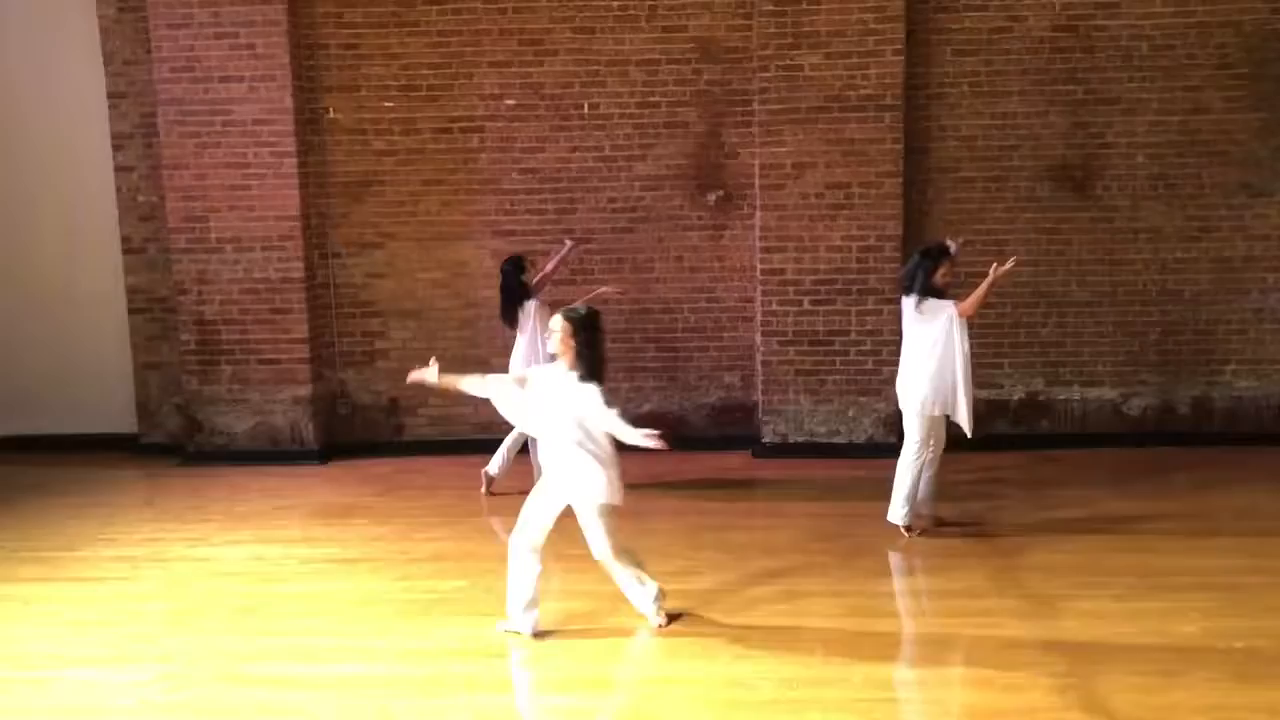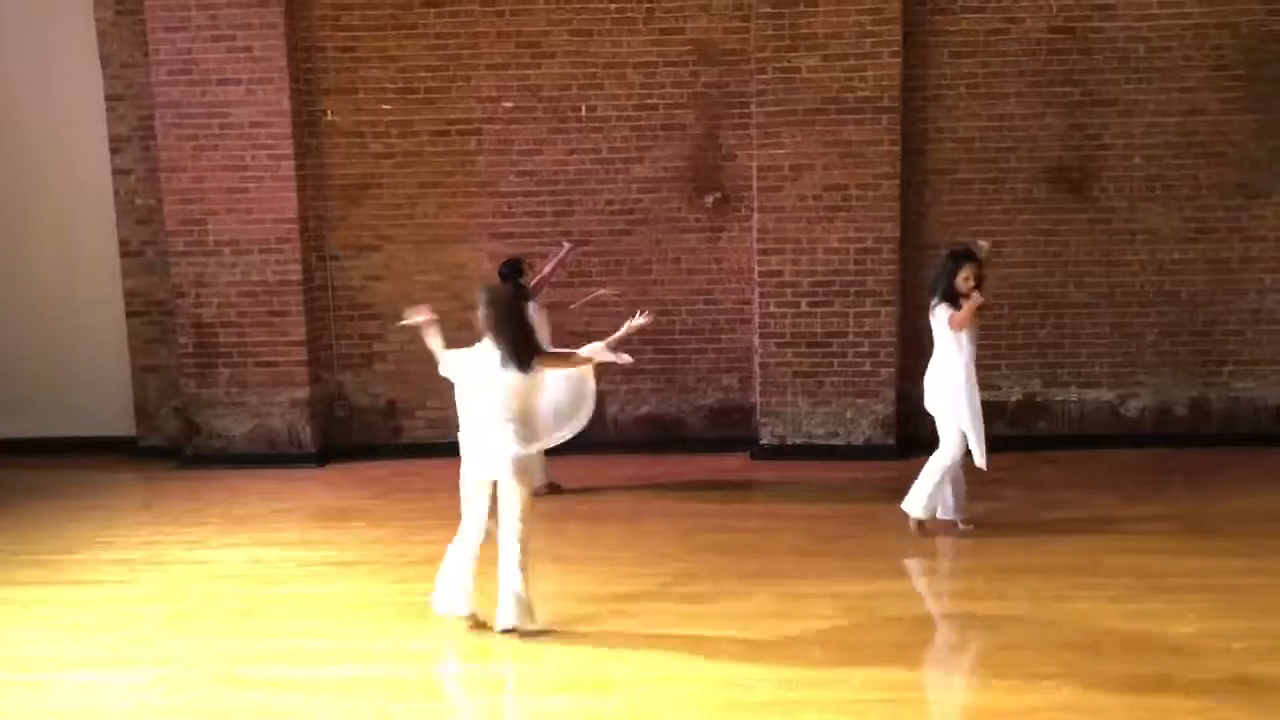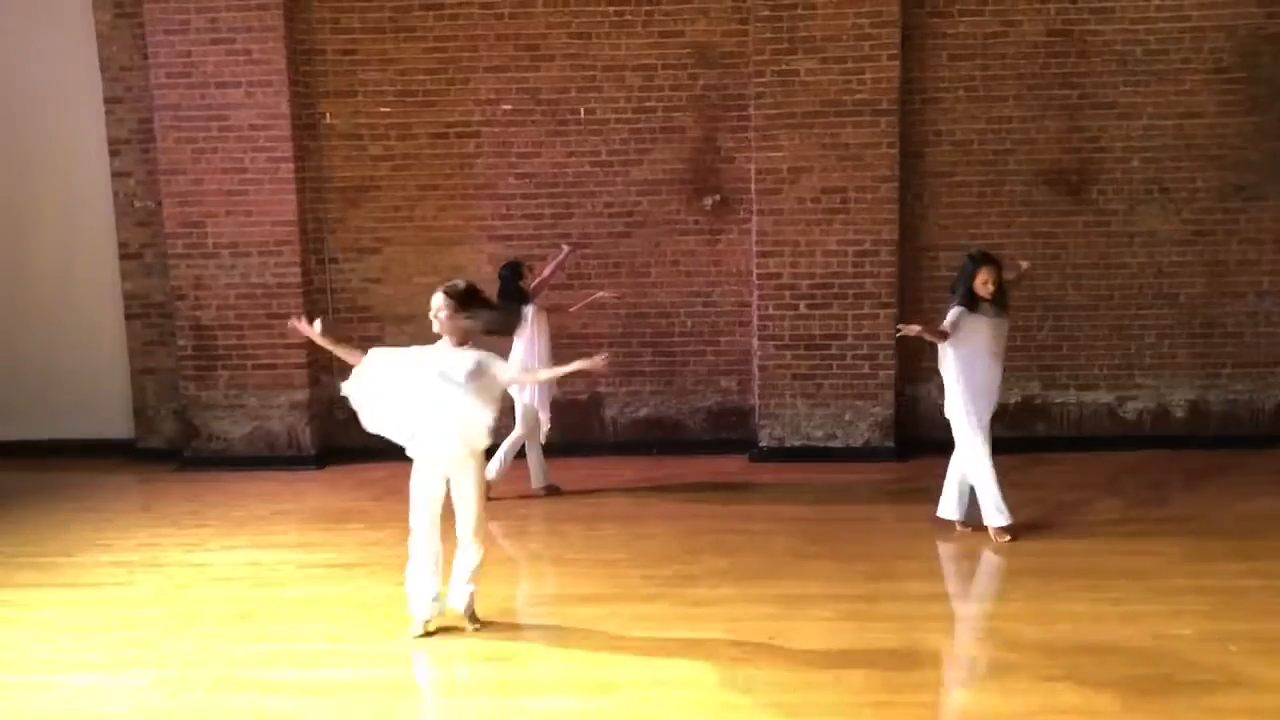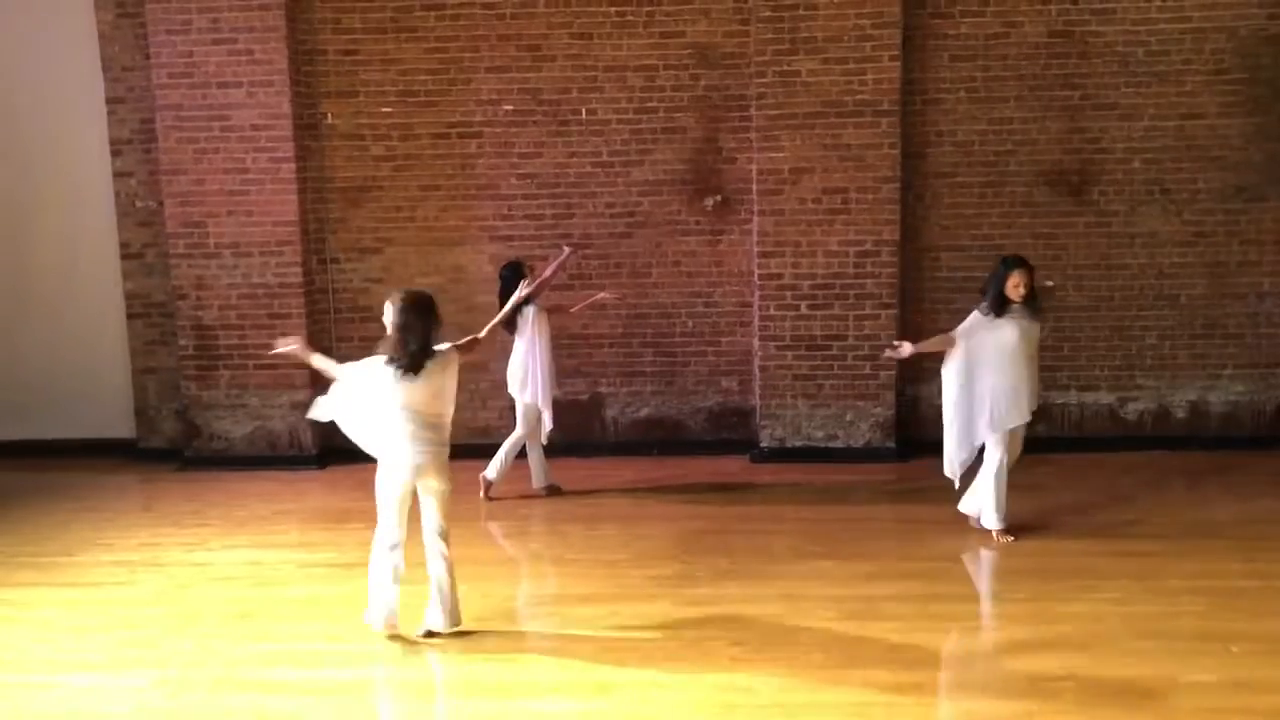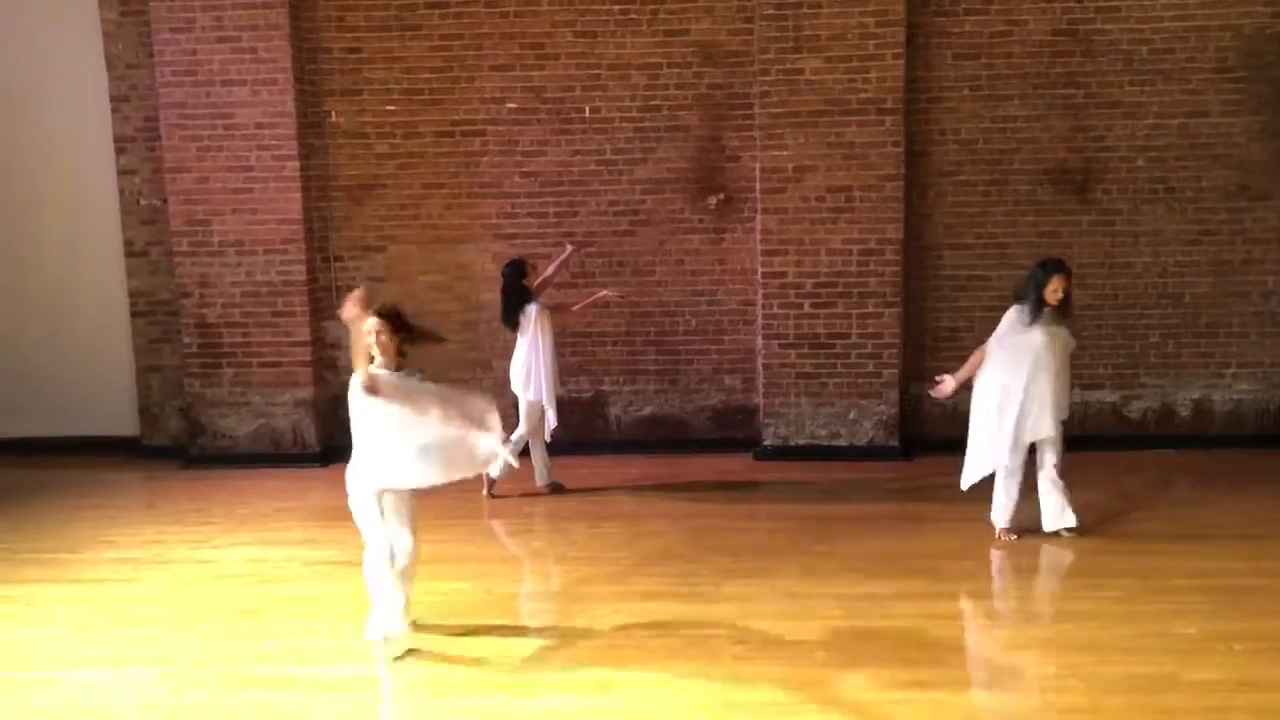
dt=0.3s
person 1, frame 1
left shoulder: (587, 386)
right shoulder: (543, 374)
left elbow: (606, 420)
right elbow: (493, 385)
left wrist: (637, 435)
right wrist: (440, 378)
left hip: (588, 477)
right hip: (555, 477)
left knee: (605, 550)
right knee: (523, 542)
left ankle: (651, 604)
right ankle: (521, 618)
person 1, frame 2
left shoulder: (470, 359)
right shoulder: (530, 359)
left elbow: (442, 358)
right elbow: (581, 358)
left wrist: (430, 326)
right wrist: (620, 335)
left hip: (477, 456)
right hip: (515, 457)
left knee: (471, 531)
right knee: (511, 535)
left ankle: (455, 601)
right ankle: (513, 614)
person 1, frame 3
left shoulder: (481, 359)
right shoulder: (421, 356)
left elbow: (529, 375)
right elbow: (366, 361)
left wrist: (576, 366)
right wrist: (323, 341)
left hip: (466, 457)
right hip: (427, 455)
left knee: (470, 535)
right knee: (424, 533)
left ankle: (462, 601)
right ankle: (426, 610)
person 1, frame 4
left shoulder: (384, 368)
right shoulder: (444, 359)
left elbow: (341, 371)
right elbow: (476, 340)
left wrist: (306, 352)
right wrist: (510, 305)
left hip: (397, 460)
right hip: (434, 460)
left knee: (388, 538)
right knee: (436, 538)
left ankle: (383, 614)
right ankle: (441, 618)
person 1, frame 5
left shoulder: (408, 378)
right shoulder: (366, 379)
left elbow: (443, 410)
right elbow: (362, 369)
right wrist: (355, 324)
left hip: (397, 480)
right hip: (366, 478)
left knee: (405, 551)
right knee: (380, 553)
left ankle: (383, 621)
right ankle: (388, 628)
person 2, frame 1
left shoulder: (916, 300)
right shoulder: (922, 304)
right elbow: (966, 309)
left wrist: (948, 256)
right wrist: (991, 279)
left hip: (931, 387)
right hip: (920, 387)
left knee: (934, 446)
right knee: (917, 448)
left ankle: (921, 507)
right ankle: (901, 515)
person 2, frame 2
left shoulder: (959, 301)
right shoulder: (943, 308)
right elbow: (958, 322)
left wrist: (978, 258)
right wrist: (971, 306)
left hip: (958, 387)
right hip: (946, 388)
left knee: (955, 449)
right knee: (951, 449)
left ankle: (950, 510)
right ankle: (917, 508)
person 2, frame 3
left shoulder: (996, 309)
right shoulder: (962, 313)
left elbow: (1000, 291)
right elbow: (945, 333)
left wrist: (1019, 275)
right wrist: (924, 332)
left hip: (986, 394)
right hip: (968, 396)
left knee: (967, 453)
right knee: (980, 455)
left ankle: (952, 510)
right ankle: (996, 520)
person 2, frame 4
left shoulder: (1029, 312)
right shoulder: (987, 315)
right elbow: (953, 338)
left wrist: (1042, 292)
right wrist: (915, 348)
left hip: (1018, 398)
right hip: (994, 398)
left knee: (1009, 455)
right knee: (996, 458)
left ankle: (974, 506)
right ankle: (994, 522)
person 2, frame 5
left shoulder: (1058, 318)
right shoulder: (1019, 315)
right elbow: (987, 351)
right wrist: (956, 379)
left hip: (1049, 404)
right hip: (1020, 403)
left knee: (1051, 461)
right knee: (1012, 460)
left ankle: (1057, 520)
right ankle: (1002, 521)
person 3, frame 1
left shoulder: (530, 299)
right shoulder: (527, 298)
right elbow: (549, 271)
left wrist: (597, 293)
right wrist: (569, 248)
left hip: (533, 368)
right hip: (529, 369)
left ankle: (542, 477)
right ankle: (491, 472)
person 3, frame 2
left shoulder: (531, 303)
right shoulder: (525, 301)
left elbow: (565, 308)
right elbow: (546, 273)
left wrist: (596, 295)
right wrist: (566, 251)
left ankle: (541, 480)
person 3, frame 3
left shoulder: (530, 306)
right shoulder: (525, 302)
left elbow: (565, 311)
right elbow: (546, 275)
left wrist: (595, 297)
right wrist: (566, 253)
left knee: (533, 431)
right knee: (523, 430)
left ankle: (541, 482)
right ankle: (490, 476)
person 3, frame 4
left shoulder: (532, 307)
right shoulder: (526, 304)
left elbow: (565, 312)
right elbow: (548, 277)
left wrist: (596, 299)
right wrist: (567, 255)
left hip: (532, 374)
right hip: (527, 374)
left knee: (533, 431)
right knee: (523, 431)
left ankle: (542, 482)
right ankle: (489, 475)
person 3, frame 5
left shoulder: (534, 305)
right shoulder: (529, 302)
left elbow: (569, 309)
right elbow: (550, 274)
left wrist: (598, 297)
right wrist: (569, 253)
left hip: (534, 372)
right hip: (530, 373)
left knee: (537, 429)
right knee: (526, 429)
left ankle: (545, 479)
right ankle: (492, 474)
